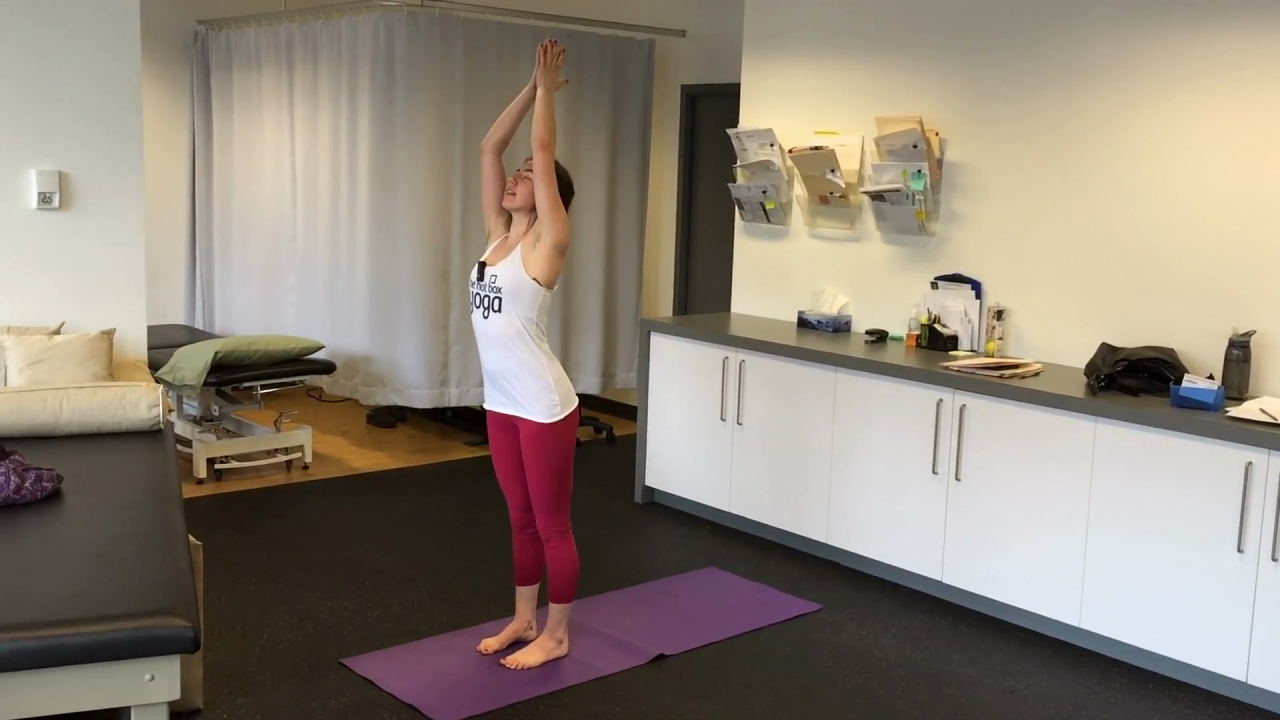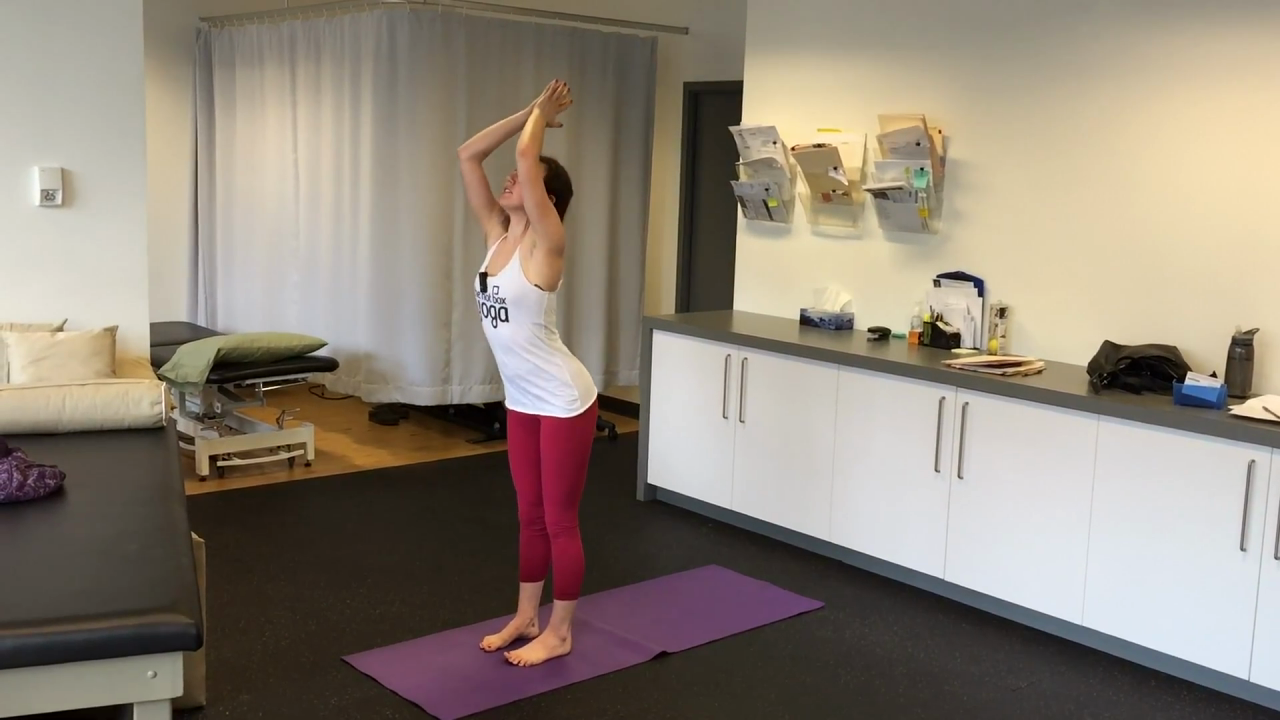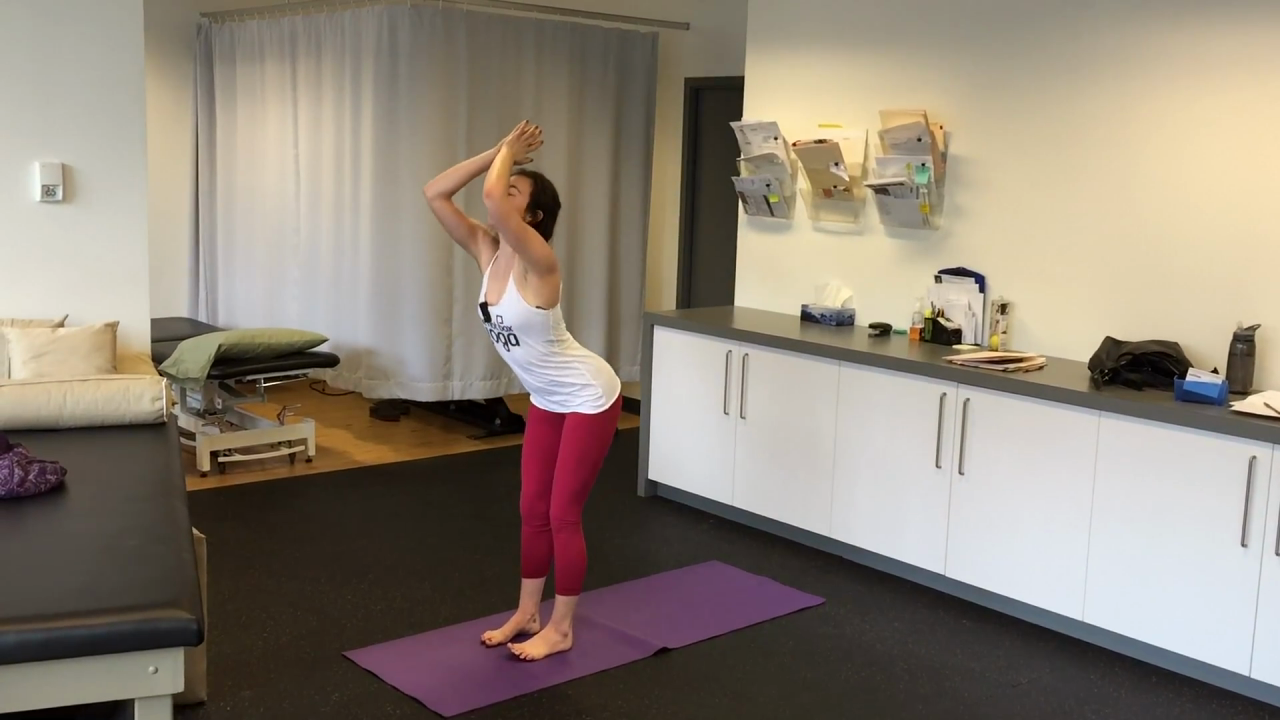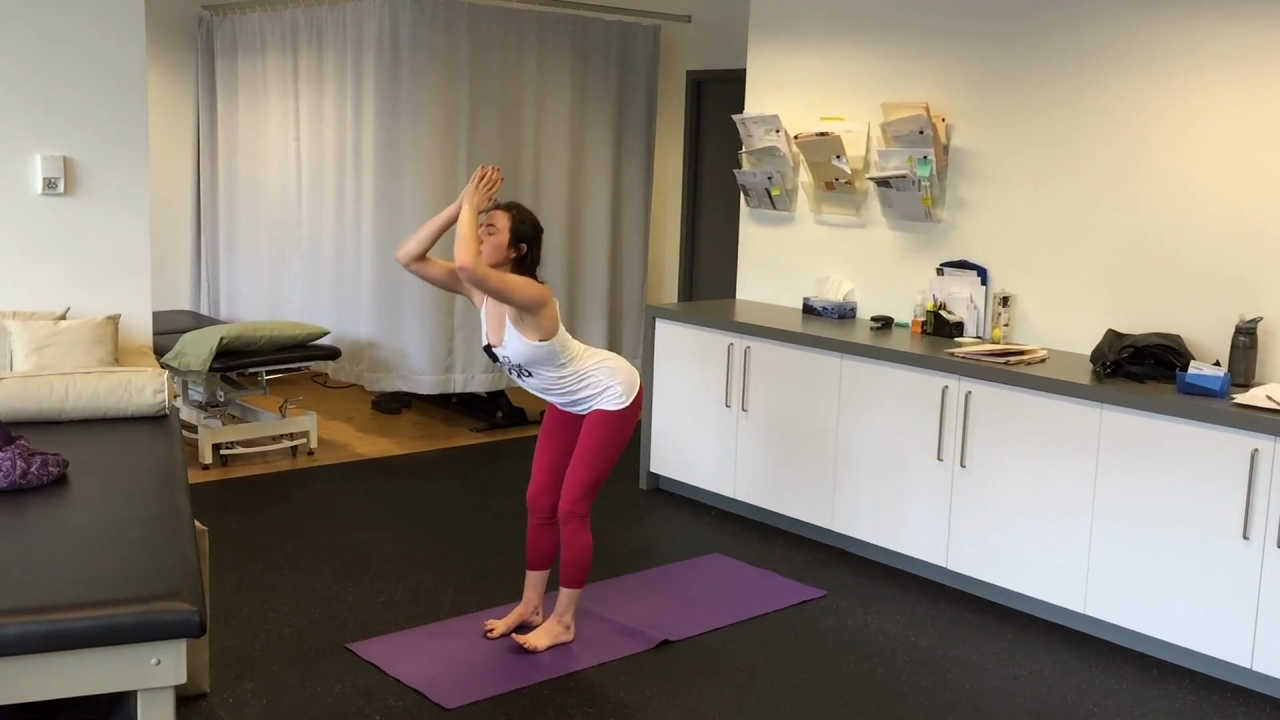
dt=0.4s
person 1, frame 1
left shoulder: (548, 241)
right shoulder: (498, 234)
left elbow: (544, 151)
right elbow: (489, 147)
left wrist: (547, 87)
right wrist: (532, 87)
left hip: (543, 406)
right hip: (501, 404)
left knee: (551, 524)
right knee: (521, 520)
left ankle: (556, 636)
right ankle: (523, 621)
person 1, frame 2
left shoulder: (546, 244)
right shoulder: (497, 235)
left elbow: (526, 158)
right elbow: (467, 156)
left wrist: (540, 115)
right wrist: (529, 112)
left hip: (563, 403)
right hip: (522, 402)
left knee: (559, 519)
right knee: (530, 515)
left ankle: (559, 634)
right ankle: (525, 618)
person 1, frame 3
left shoulder: (537, 260)
right shoulder: (488, 252)
left elbow: (488, 198)
right elbow: (435, 195)
left wrist: (507, 157)
right wrist: (498, 152)
left hip: (589, 398)
right hip: (547, 400)
left knee: (563, 514)
right knee: (533, 510)
left ankle: (560, 630)
right ankle: (527, 615)
person 1, frame 4
left shoulder: (528, 295)
right shoulder: (481, 289)
left elbow: (464, 265)
right elbow: (408, 258)
left wrist: (469, 207)
right wrist: (459, 207)
left hip: (610, 397)
right hip: (567, 401)
left knee: (571, 507)
right knee: (540, 502)
left ankle: (563, 621)
right ankle: (530, 606)
